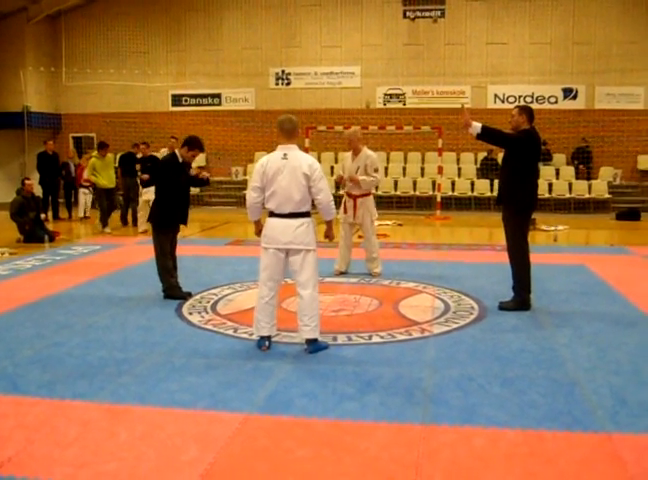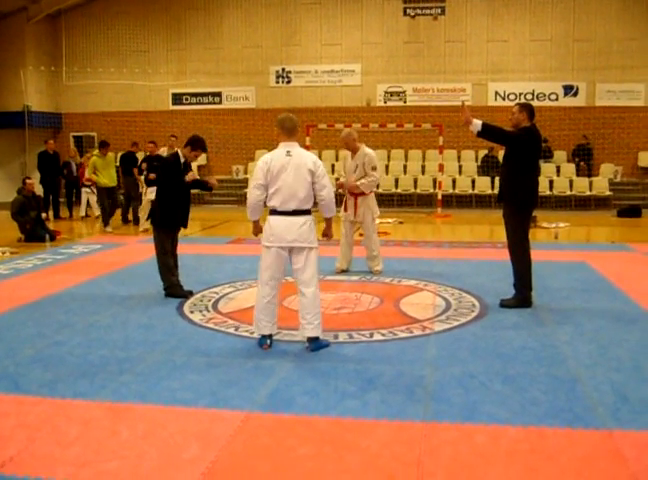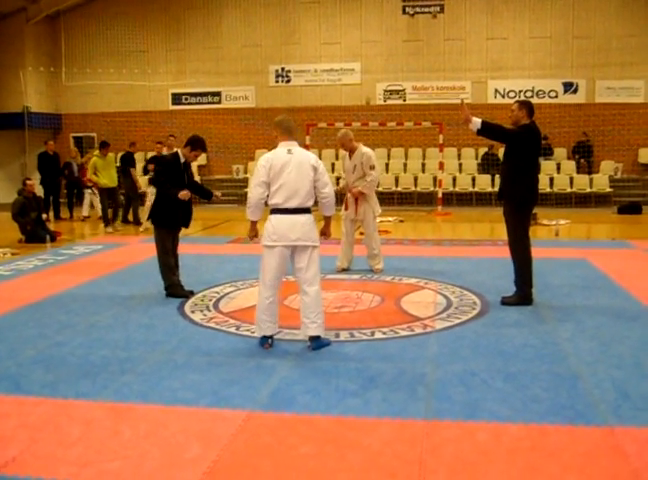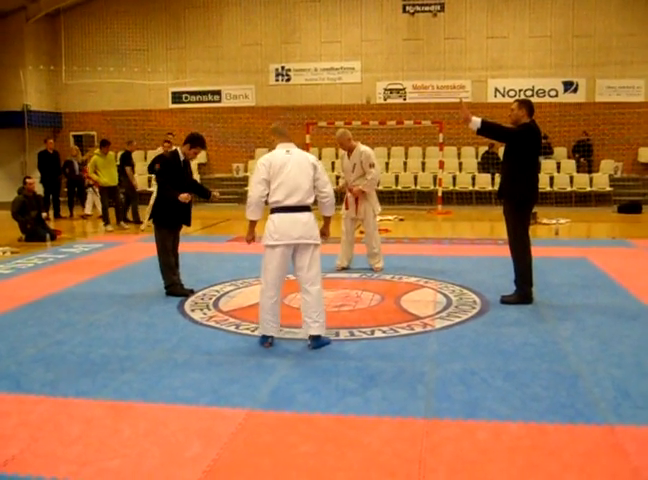
dt=0.1s
person 1, frame 1
left shoulder: (265, 163)
right shoulder: (309, 162)
left elbow: (253, 199)
right elbow: (324, 198)
left wrist: (257, 223)
right wrist: (330, 225)
left hip: (274, 228)
right hip: (301, 228)
left knee: (268, 285)
right knee: (307, 286)
left ankle: (264, 336)
right ankle: (311, 339)
person 1, frame 2
left shoulder: (267, 160)
right shoulder: (312, 160)
left elbow: (255, 197)
right elbow: (326, 196)
left wrist: (255, 223)
right wrist: (328, 224)
left hip: (275, 225)
right hip: (303, 225)
left knee: (268, 282)
right knee: (308, 284)
left ankle: (265, 335)
right ankle: (313, 337)
person 1, frame 3
left shoulder: (268, 159)
right shoulder: (312, 159)
left elbow: (256, 196)
right elbow: (327, 194)
left wrist: (253, 225)
right wrist: (327, 224)
left hip: (277, 224)
right hip: (304, 224)
left knee: (269, 282)
right knee: (310, 282)
left ankle: (266, 335)
right ankle: (315, 335)
person 1, frame 4
left shoulder: (267, 160)
right shoulder: (310, 159)
left elbow: (256, 196)
right elbow: (326, 193)
left wrist: (251, 229)
right wrist: (327, 224)
left hip: (279, 224)
right hip: (306, 223)
left knee: (271, 282)
right knee: (311, 282)
left ankle: (268, 334)
right ankle: (315, 334)
person 2, frame 1
left shoulder: (528, 137)
right shoulder: (523, 137)
left elbow: (503, 138)
right elbow: (504, 140)
left wrist: (473, 125)
right wrist: (473, 126)
left hip: (519, 201)
right hip: (517, 199)
left knee: (518, 249)
right knee: (517, 248)
left ankle: (522, 298)
right ankle: (521, 296)
person 2, frame 2
left shoulder: (529, 134)
right shoulder: (524, 135)
left elbow: (504, 136)
right elbow: (504, 137)
left wrist: (473, 123)
right wrist: (474, 123)
left hip: (520, 198)
right hip: (518, 197)
left knee: (518, 246)
right knee: (518, 246)
left ankle: (523, 296)
right ankle: (523, 293)
person 2, frame 3
left shoulder: (528, 132)
right shoulder: (524, 132)
left elbow: (503, 134)
right elbow: (504, 135)
left wrist: (473, 121)
right wrist: (473, 122)
left hip: (520, 196)
right hip: (518, 194)
left knee: (519, 244)
right knee: (519, 243)
left ankle: (524, 293)
right ankle: (523, 291)
person 2, frame 4
left shoulder: (529, 131)
right shoulder: (524, 131)
left elbow: (504, 133)
right elbow: (504, 135)
left wrist: (472, 120)
right wrist: (472, 121)
left hip: (520, 195)
right hip: (517, 193)
left knee: (519, 243)
right knee: (519, 242)
left ankle: (523, 292)
right ankle: (523, 289)
person 3, frame 1
left shoulder: (184, 163)
right shoulder: (166, 162)
left elbow: (193, 182)
right elbow: (172, 184)
left wrist: (203, 177)
right wrist: (191, 177)
left hip: (174, 215)
right hip: (163, 215)
left knee: (170, 252)
right knee: (164, 253)
left ankle: (173, 286)
right ankle: (170, 288)
person 3, frame 2
left shoulder: (185, 164)
right shoulder: (168, 162)
left elbow: (191, 182)
right elbow: (164, 185)
left wrist: (208, 184)
right wrist: (184, 180)
left hip: (175, 215)
right hip: (163, 215)
left knee: (171, 252)
right knee: (165, 252)
left ankle: (174, 285)
right ankle: (171, 287)
person 3, frame 3
left shoulder: (185, 164)
right shoulder: (167, 161)
left elbow: (192, 184)
right elbow: (161, 185)
left wrist: (210, 194)
right wrist: (177, 194)
left hip: (176, 215)
right hip: (163, 214)
left knee: (172, 251)
right knee: (166, 252)
left ankle: (175, 285)
right ankle: (172, 286)
person 3, frame 4
left shoulder: (185, 162)
right shoulder: (167, 159)
left elbow: (190, 183)
right elbow: (162, 185)
left wrist: (208, 193)
right wrist: (177, 196)
left hip: (176, 214)
right hip: (164, 213)
left knee: (172, 250)
right knee: (166, 250)
left ankle: (175, 283)
right ankle: (172, 285)
person 4, frame 1
left shoulder: (370, 156)
right shoulder: (347, 157)
left elbow: (375, 178)
left wrist: (358, 179)
right wrist: (340, 179)
left hip: (364, 201)
right hip: (348, 200)
left knee: (369, 235)
right knee: (345, 235)
left ankle: (374, 267)
right ankle: (341, 266)
person 4, frame 2
left shoulder: (368, 154)
right shoulder: (349, 156)
left elbow: (374, 177)
left wrist: (357, 186)
right wrist: (342, 183)
left hip: (364, 199)
right hip: (350, 199)
left knee: (370, 234)
right knee: (346, 233)
left ankle: (375, 265)
right ankle: (343, 264)
person 4, frame 3
left shoulder: (366, 153)
right shoulder: (346, 155)
left elbow: (373, 177)
left wrist: (360, 191)
right wrist: (344, 186)
left hip: (365, 199)
right hip: (350, 198)
left knee: (371, 232)
right knee: (346, 232)
left ankle: (376, 263)
right ankle: (343, 263)
person 4, frame 4
left shoulder: (365, 152)
right shoulder: (345, 155)
left elbow: (374, 175)
left wrist: (360, 189)
right wrist: (343, 184)
left hip: (365, 197)
right hip: (350, 197)
left knee: (371, 231)
right knee: (347, 231)
left ankle: (376, 262)
right ankle: (343, 262)
